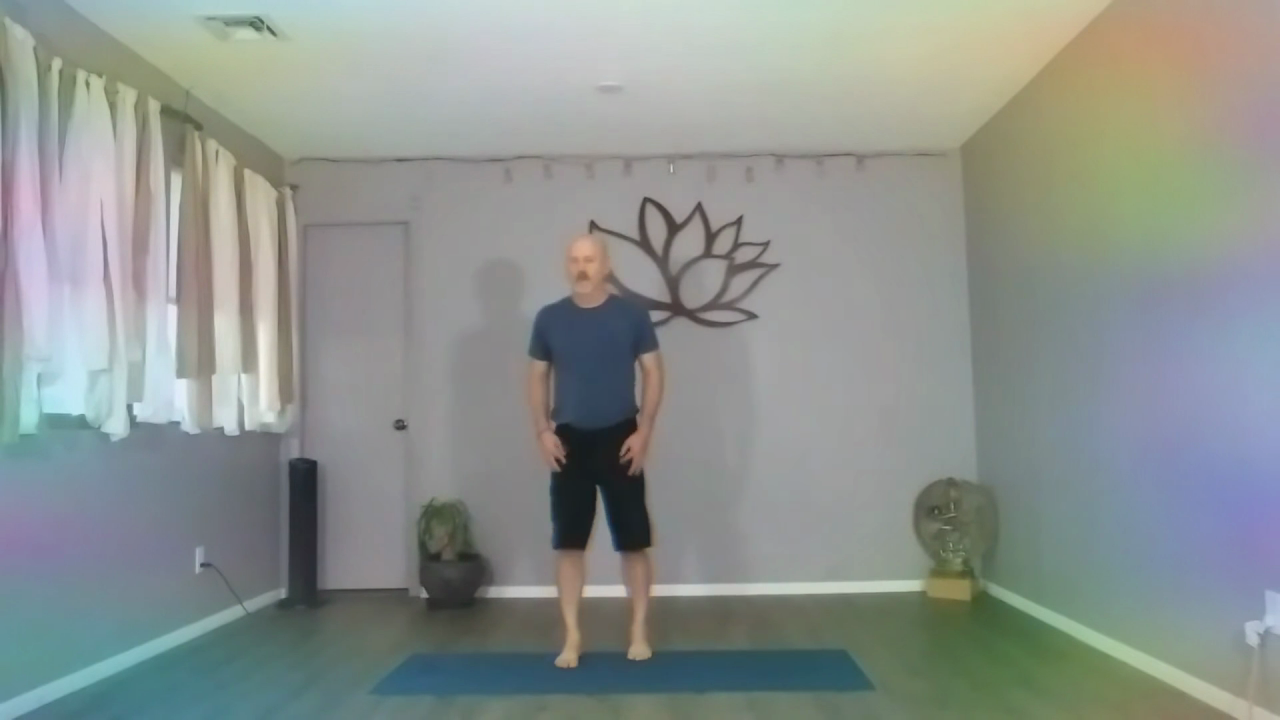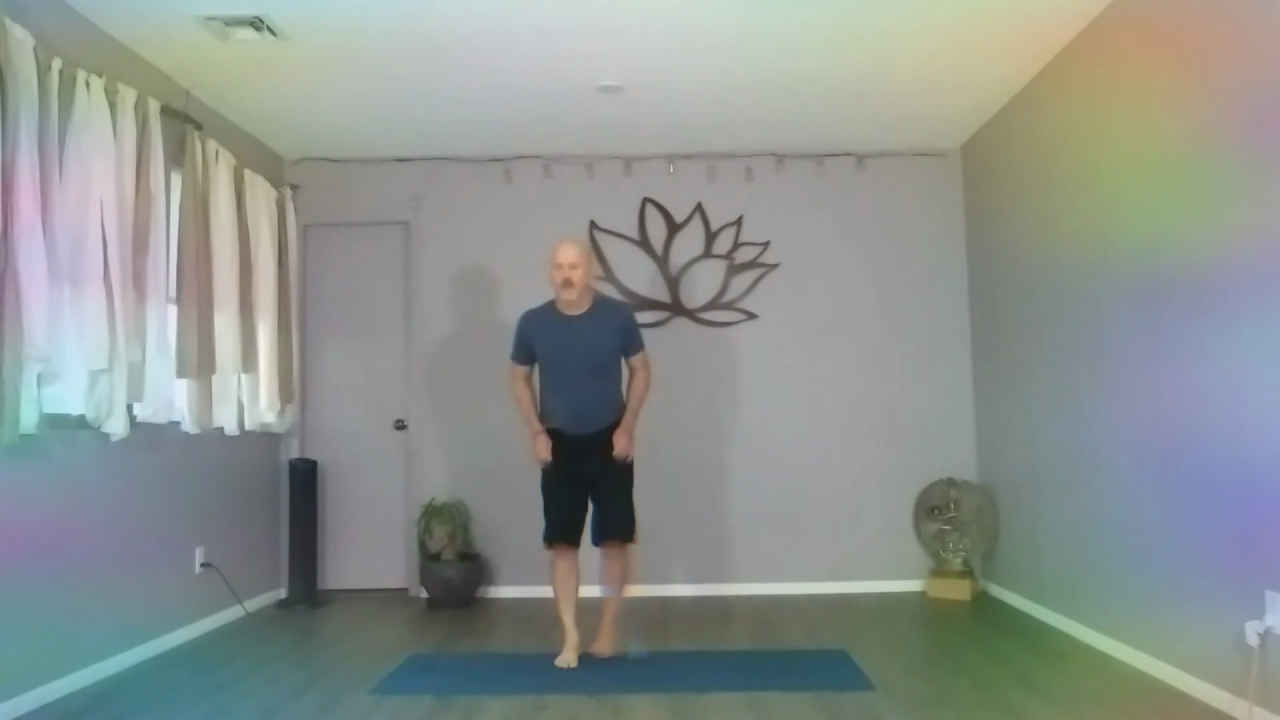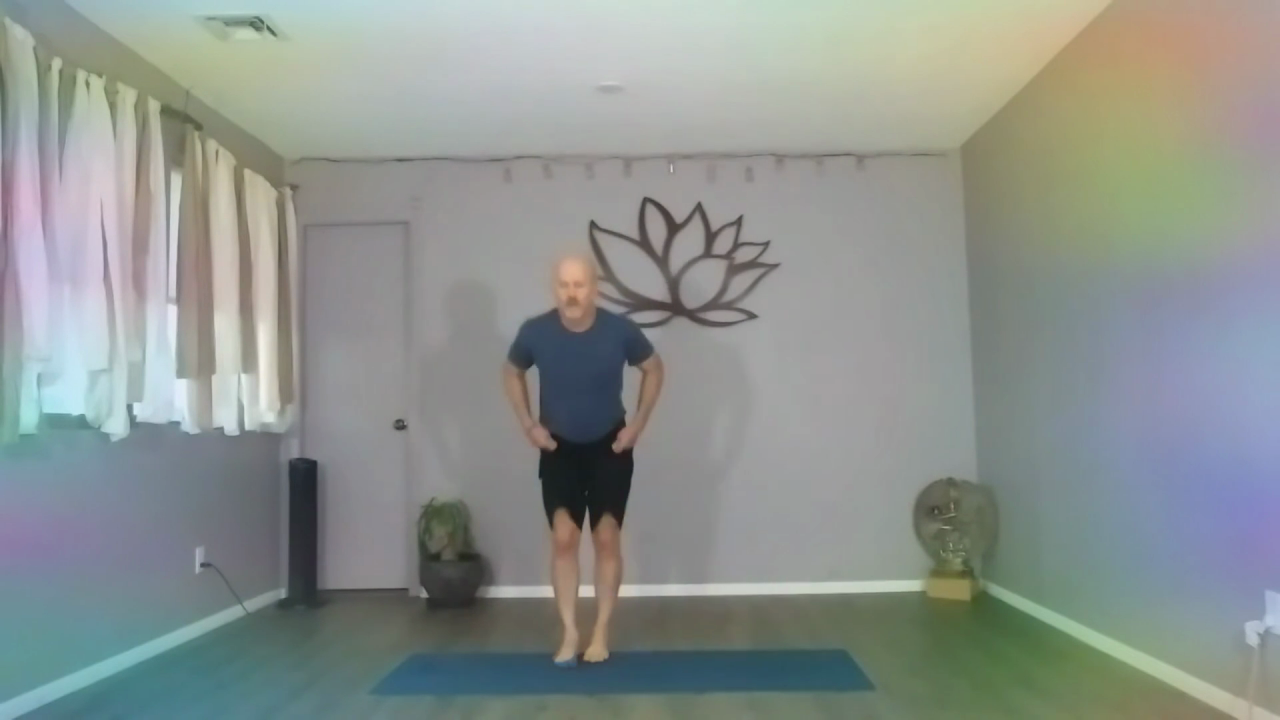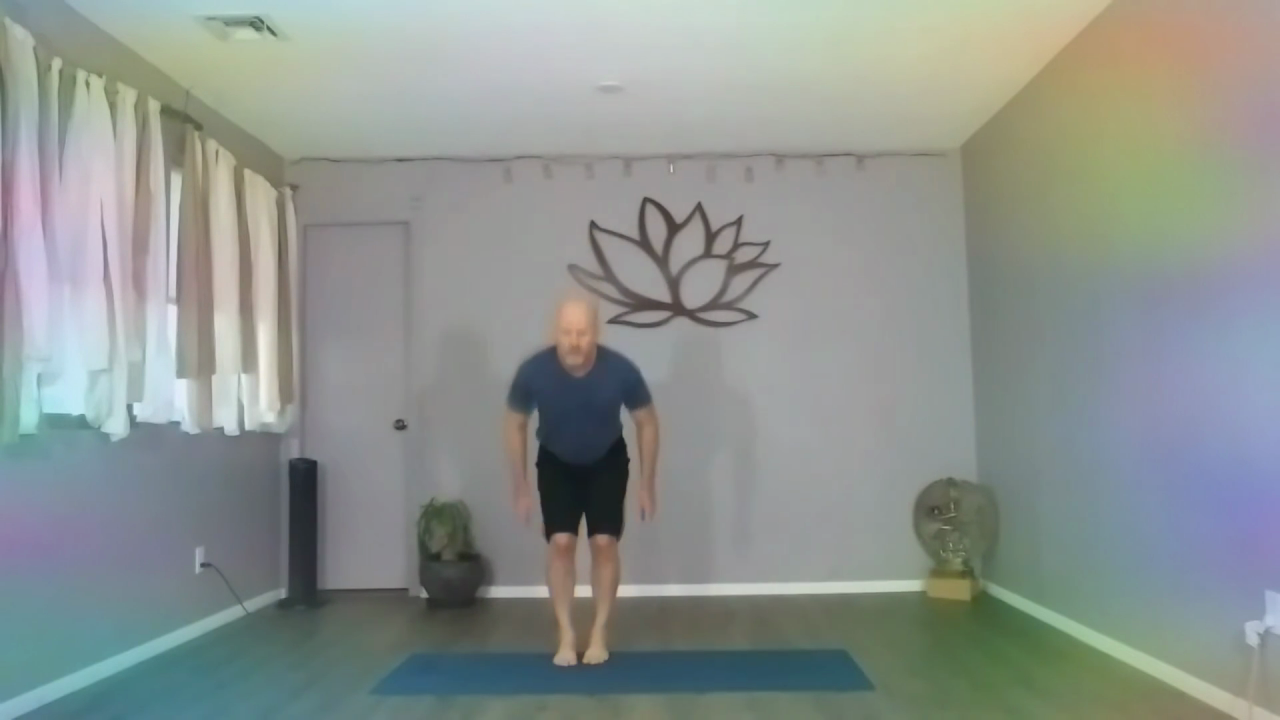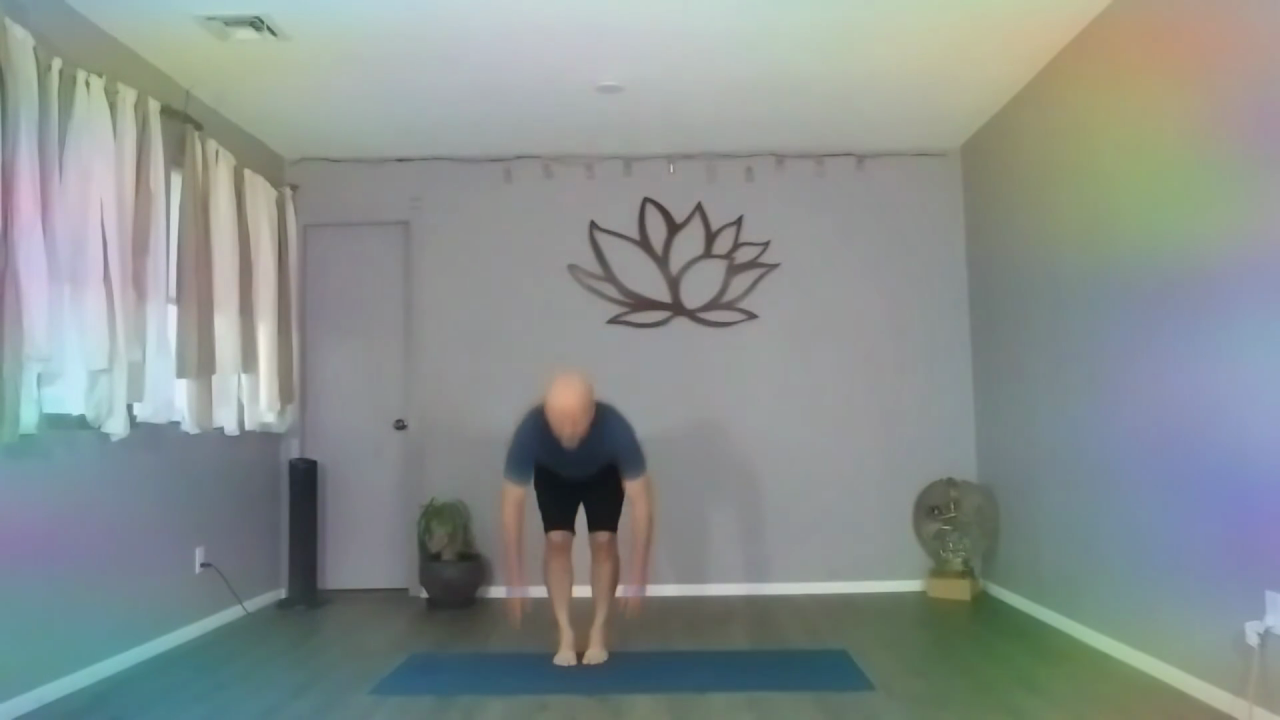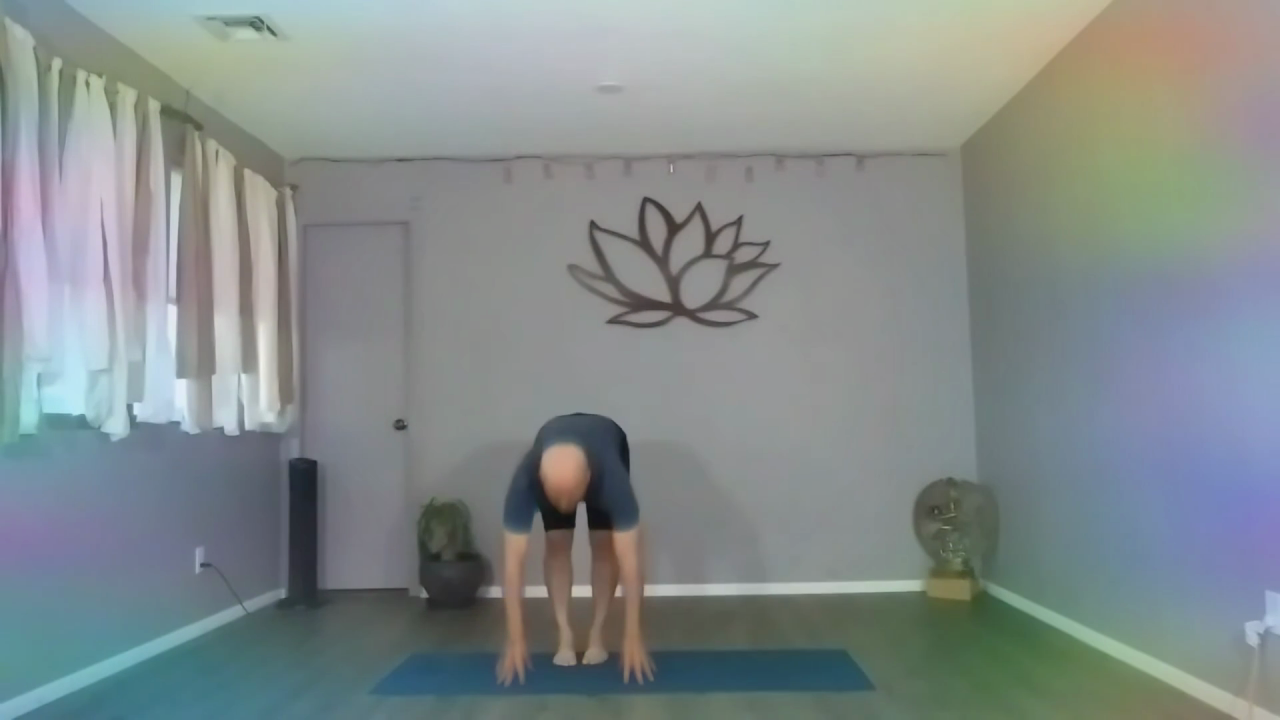
dt=0.3s
person 1, frame 1
left shoulder: (632, 314)
right shoulder: (549, 318)
left elbow: (653, 374)
right elbow: (537, 378)
left wrist: (643, 432)
right wrist: (543, 430)
left hip: (620, 439)
right hip: (569, 441)
left knee: (634, 542)
right knee: (568, 544)
left ankle: (638, 631)
right ankle: (572, 636)
person 1, frame 2
left shoulder: (618, 316)
right shoulder: (533, 323)
left elbow: (641, 371)
right elbow: (520, 378)
left wrist: (627, 426)
right wrist: (536, 431)
left hip: (609, 442)
right hip: (559, 445)
left knee: (614, 539)
right knee: (561, 544)
left ankle: (607, 625)
right ankle: (570, 637)
person 1, frame 3
left shoulder: (621, 331)
right shoulder: (535, 332)
left elbow: (653, 370)
right elbow: (512, 374)
left wrist: (638, 424)
right wrist: (529, 425)
left hip: (611, 447)
right hip: (558, 448)
left knee: (606, 536)
right knee: (563, 536)
left ankle: (600, 633)
right ankle: (569, 634)
person 1, frame 4
left shoulder: (621, 371)
right shoulder: (533, 371)
left elbow: (647, 423)
right elbow: (514, 424)
left wrist: (647, 486)
right wrist: (520, 488)
left hip: (607, 461)
right hip: (556, 463)
left knee: (604, 543)
right knee: (561, 543)
left ankle: (599, 634)
right ankle: (565, 635)
person 1, frame 5
left shoulder: (615, 429)
right shoulder: (530, 431)
left elbow: (641, 502)
right elbow: (512, 505)
left wrist: (637, 579)
right wrist: (515, 583)
left hip: (603, 475)
right hip: (551, 474)
left knee: (603, 540)
right knee: (557, 540)
left ankle: (598, 632)
right ankle: (565, 634)
person 1, frame 6
left shoulder: (612, 477)
right shoulder: (526, 480)
left elbow: (629, 558)
right elbow: (513, 559)
left wrist: (632, 635)
right wrist: (515, 637)
left hip: (609, 439)
right hip: (549, 442)
left knee: (604, 543)
right knee: (557, 542)
left ankle: (597, 633)
right ankle: (565, 634)
